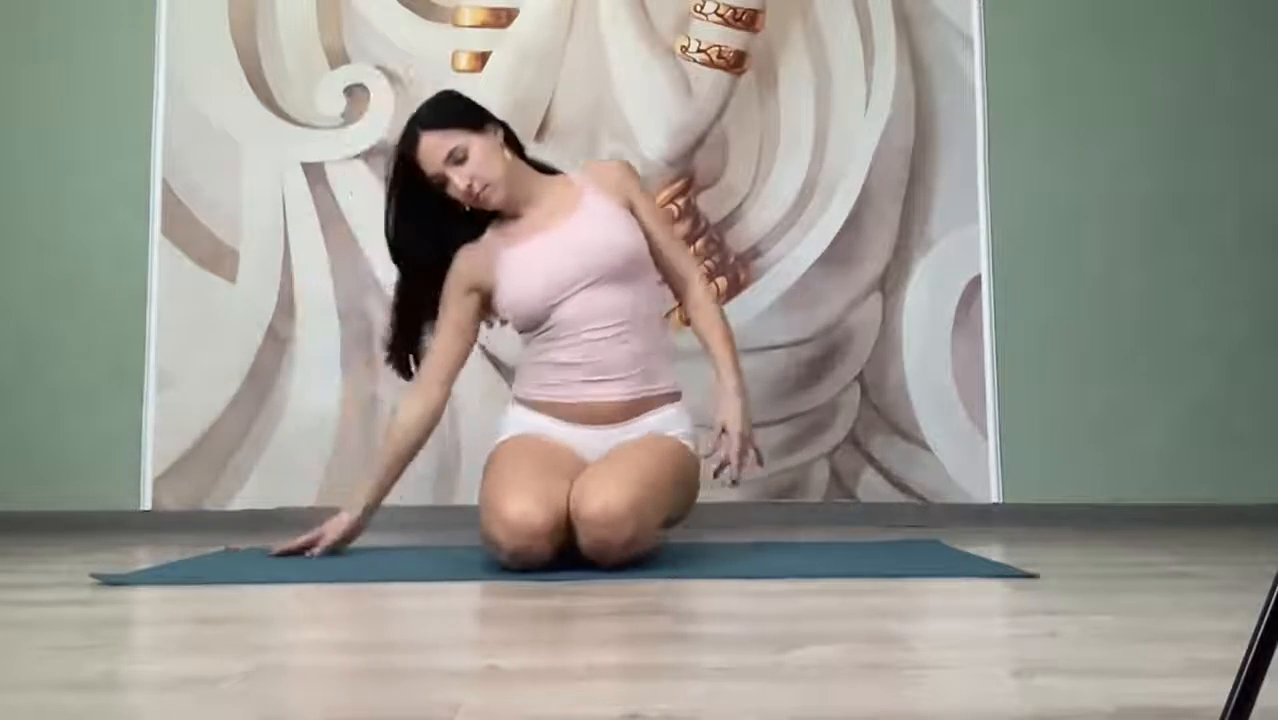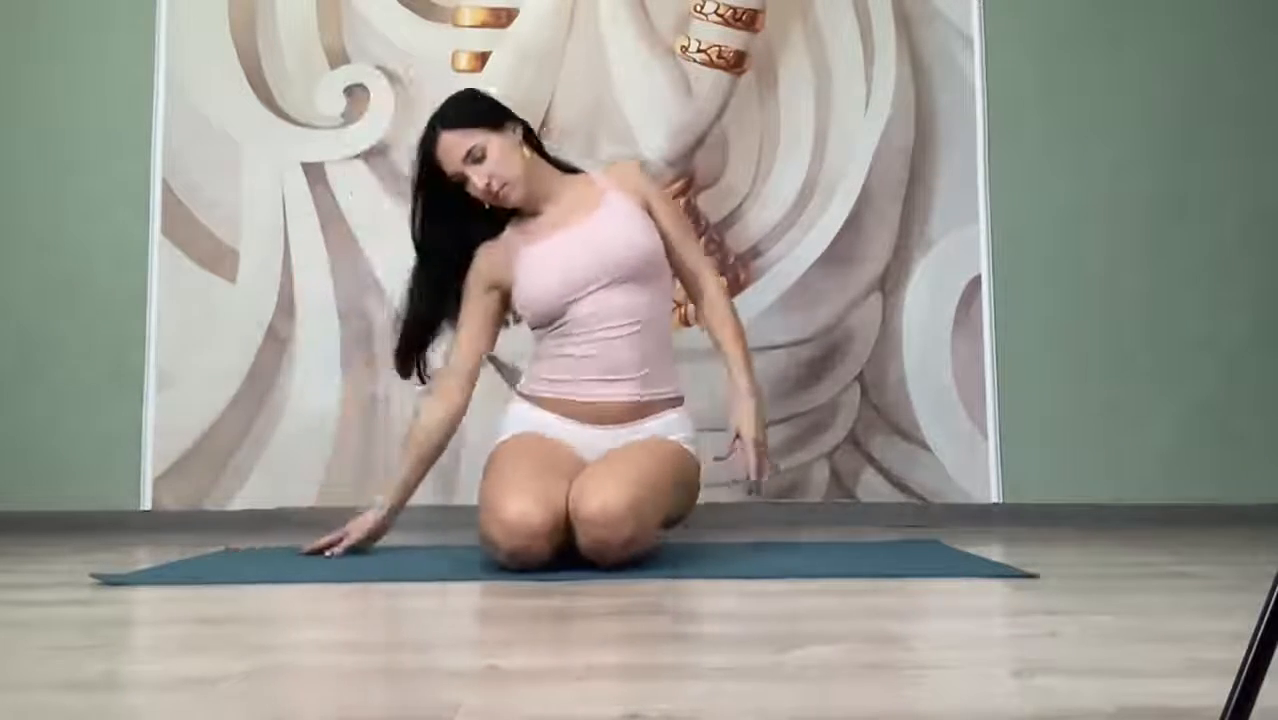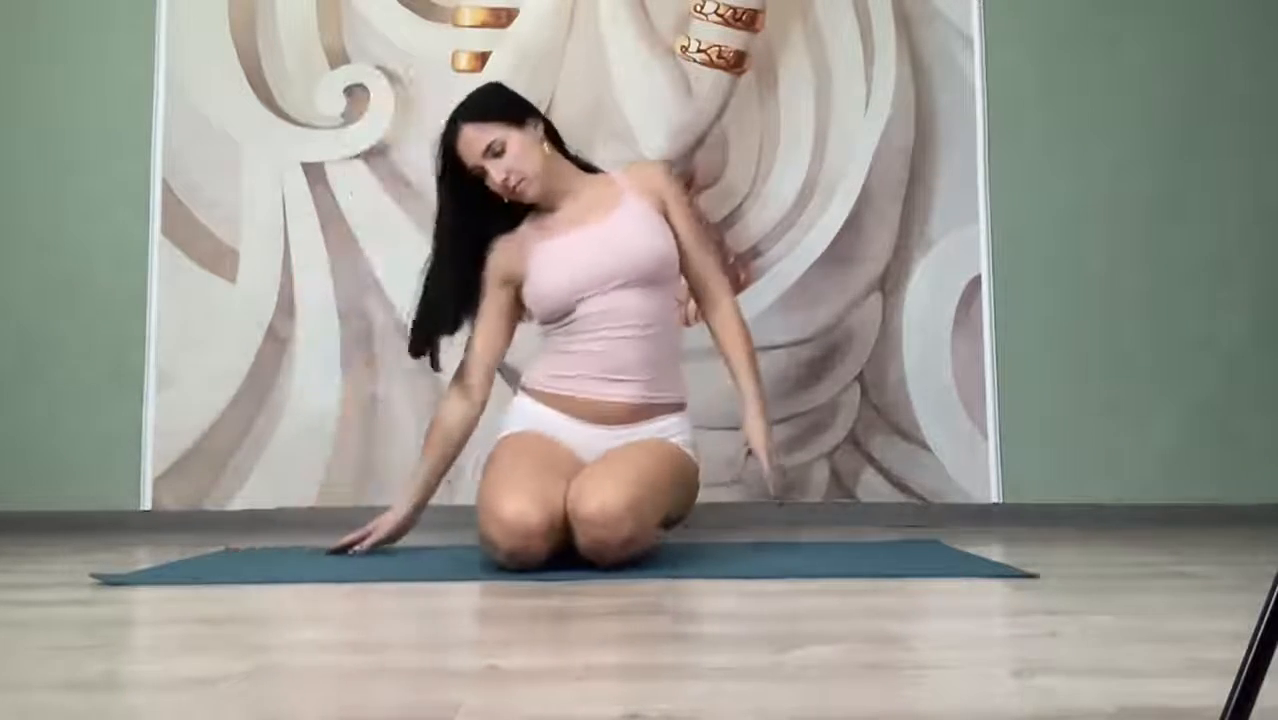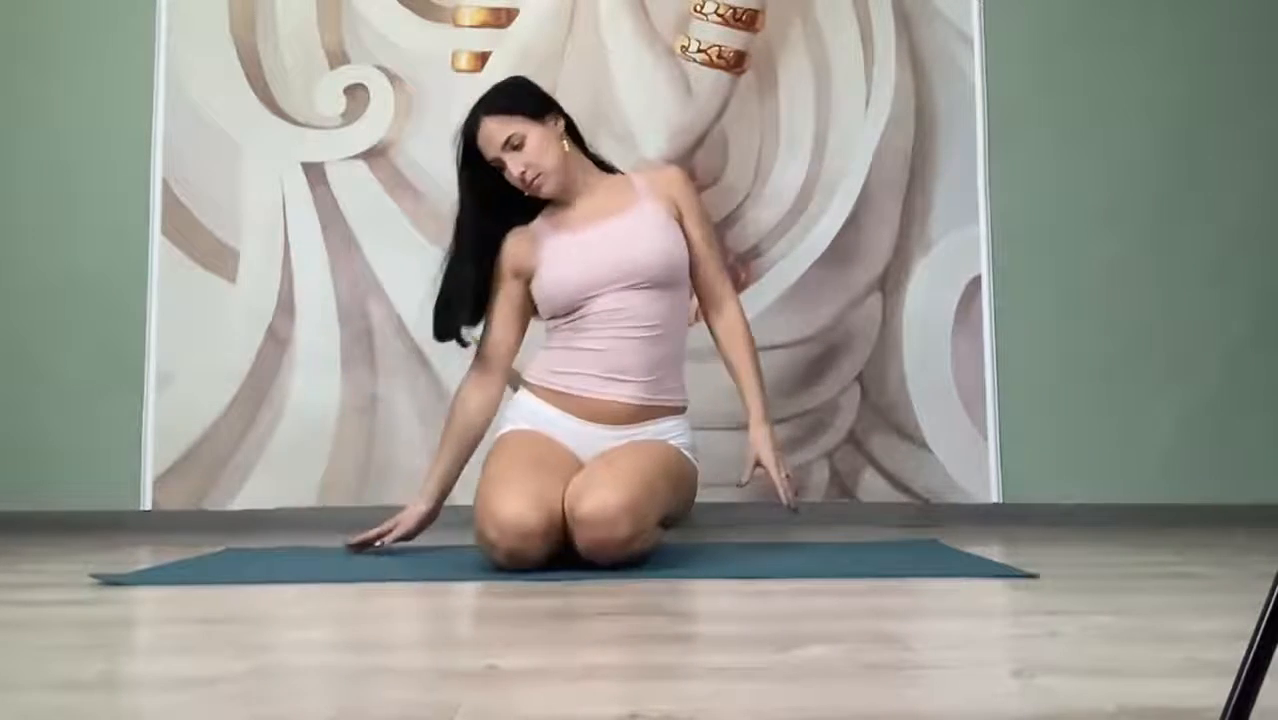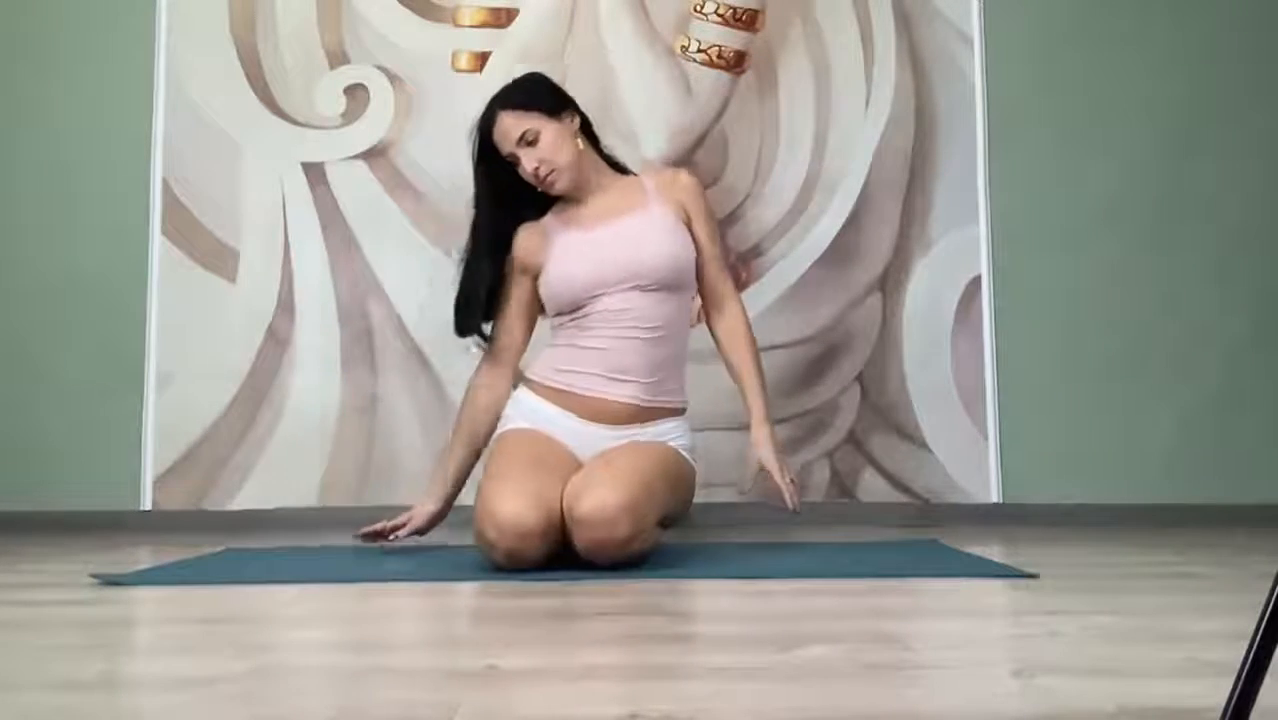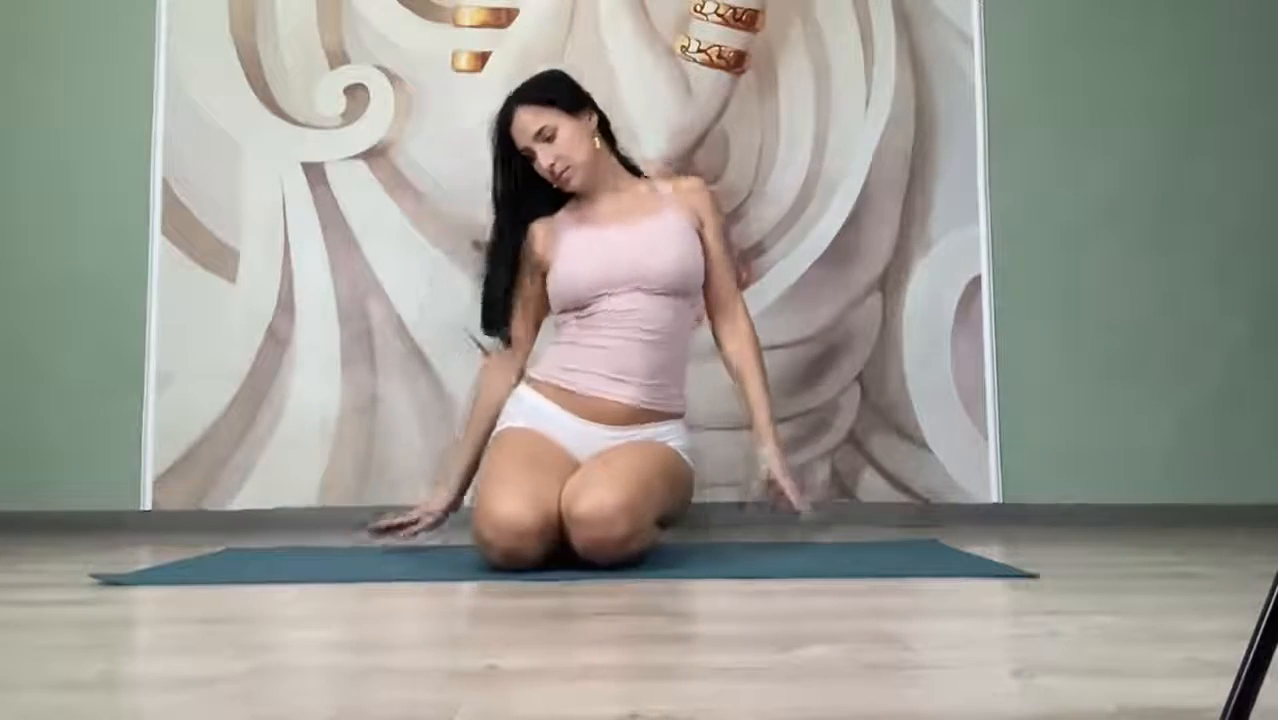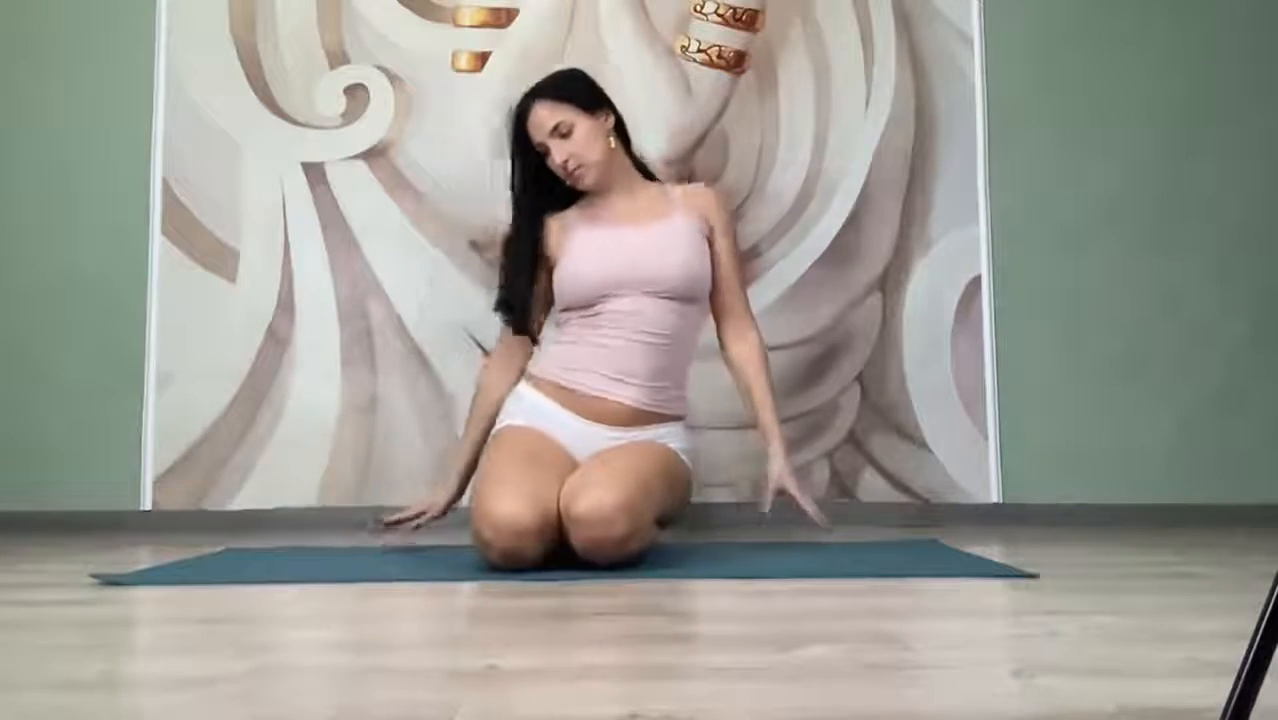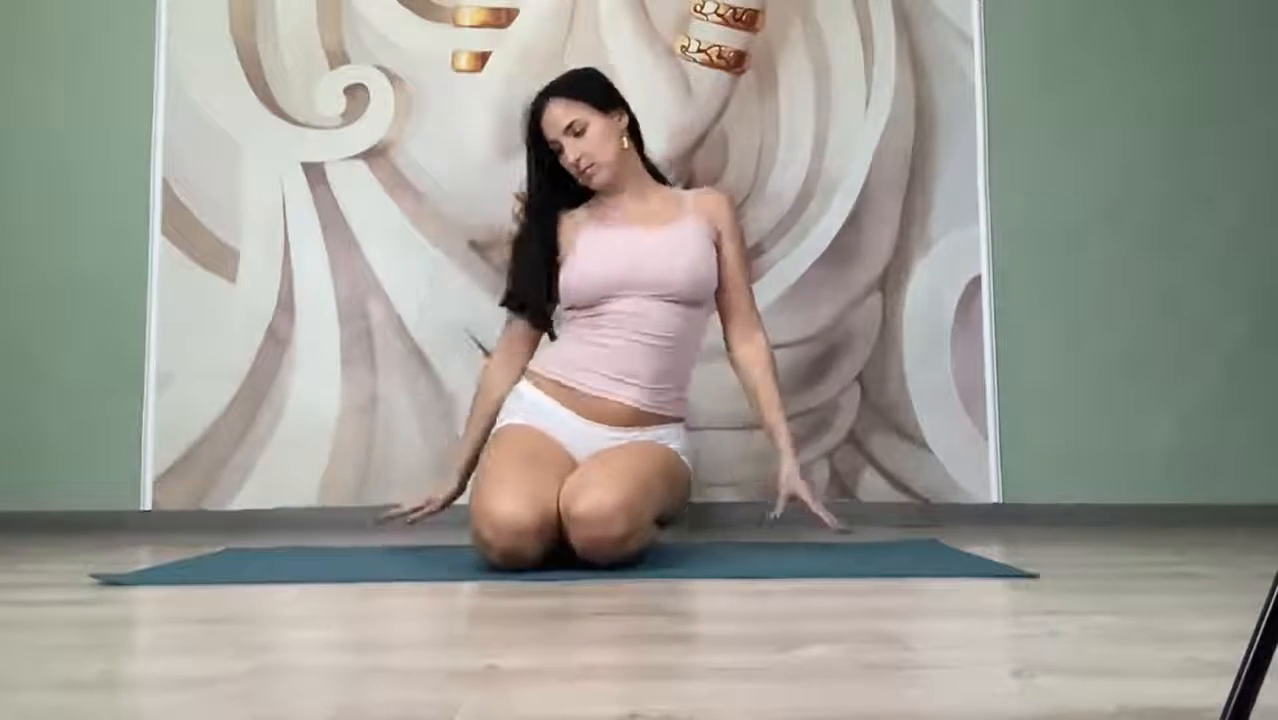
dt=0.1s
person 1, frame 1
left shoulder: (608, 182)
right shoulder: (475, 262)
left elbow: (691, 285)
right elbow: (426, 392)
left wrist: (731, 388)
right wrist: (360, 508)
left hip: (650, 427)
right hip: (542, 429)
left knee: (606, 527)
right knee: (519, 534)
left ankle: (650, 505)
right ankle: (571, 508)
person 1, frame 2
left shoulder: (627, 183)
right shoulder: (494, 258)
left elbow: (707, 289)
right elbow: (449, 389)
left wrist: (745, 394)
right wrist: (389, 504)
left hip: (651, 429)
right hip: (544, 426)
left knee: (606, 524)
right knee: (516, 532)
left ankle: (644, 511)
right ankle: (564, 507)
person 1, frame 3
left shoulder: (648, 185)
right shoulder: (509, 252)
left elbow: (715, 296)
right elbow: (470, 384)
left wrist: (754, 407)
right wrist: (411, 503)
left hip: (653, 433)
right hip: (546, 423)
left knee: (605, 525)
right knee: (514, 533)
left ankle: (651, 508)
right ankle: (566, 506)
person 1, frame 4
left shoulder: (664, 187)
right shoulder: (521, 245)
left elbow: (720, 306)
right elbow: (486, 374)
left wrist: (759, 424)
right wrist: (429, 497)
left hip: (651, 433)
right hip: (544, 421)
left knee: (601, 521)
right knee: (509, 532)
left ankle: (641, 513)
right ankle: (566, 511)
person 1, frame 5
left shoulder: (674, 191)
right shoulder: (531, 240)
left elbow: (723, 310)
right elbow: (496, 368)
left wrist: (761, 428)
right wrist: (440, 494)
left hip: (652, 434)
right hip: (545, 419)
left knee: (602, 524)
right knee: (509, 534)
left ankle: (647, 510)
right ankle: (565, 507)
person 1, frame 6
left shoulder: (687, 199)
right shoulder: (541, 234)
left elbow: (731, 323)
right elbow: (506, 358)
left wrist: (768, 441)
right wrist: (451, 486)
left hip: (648, 435)
right hip: (543, 418)
left knee: (598, 525)
right knee: (507, 531)
left ankle: (640, 515)
right ankle: (556, 510)
person 1, frame 7
left shoulder: (697, 205)
right shoulder: (553, 230)
left elbow: (738, 331)
right elbow: (510, 353)
left wrist: (776, 449)
right wrist: (455, 480)
left hip: (649, 437)
right hip: (545, 416)
left knee: (598, 525)
right knee: (505, 532)
left ankle: (646, 509)
right ankle: (565, 510)
person 1, frame 8
left shoulder: (708, 210)
right shoulder: (562, 227)
left elbow: (745, 337)
right elbow: (513, 347)
left wrist: (786, 455)
right wrist: (460, 471)
left hip: (648, 437)
right hip: (544, 415)
left knee: (596, 522)
right knee: (505, 532)
left ankle: (635, 515)
right ankle: (559, 511)
